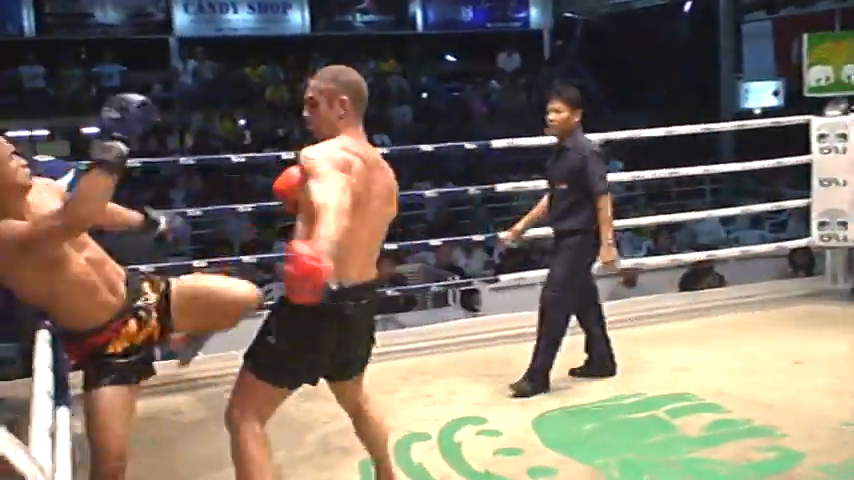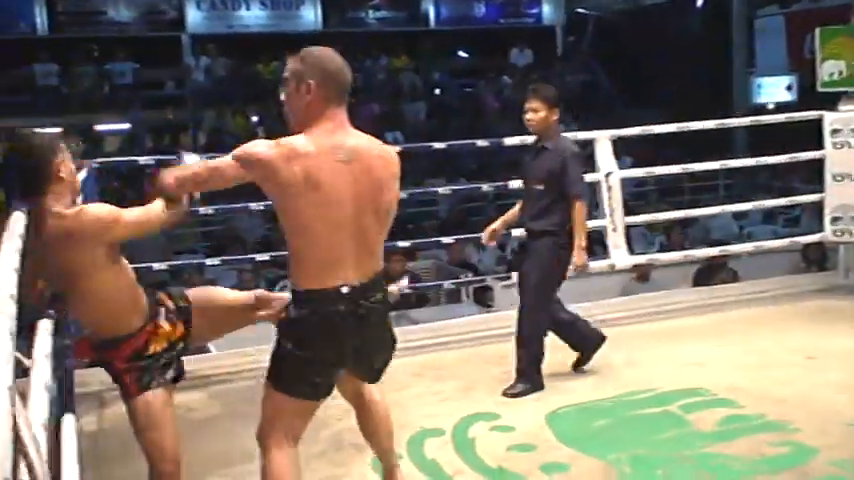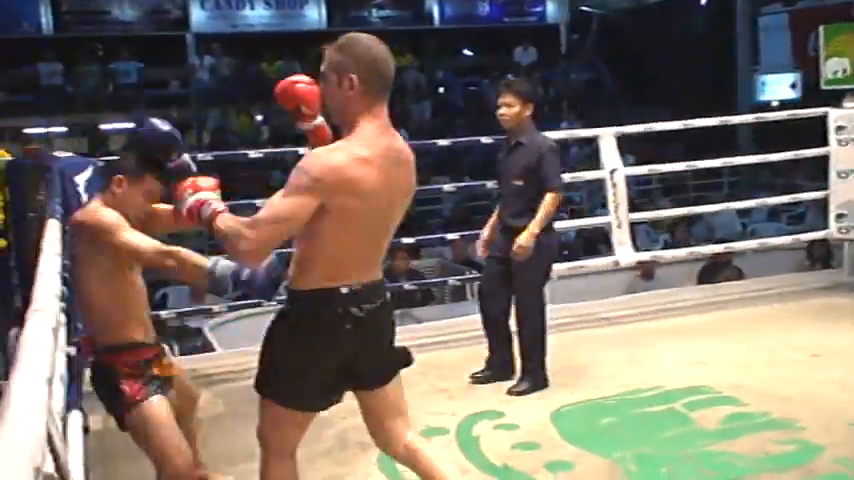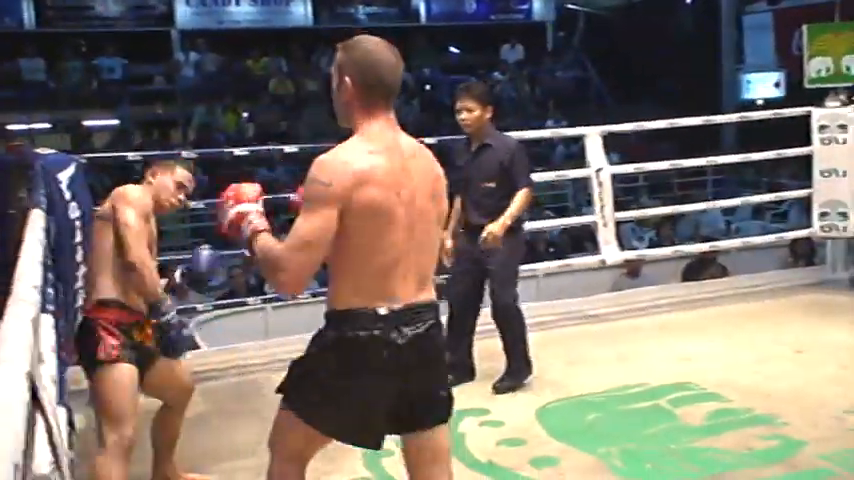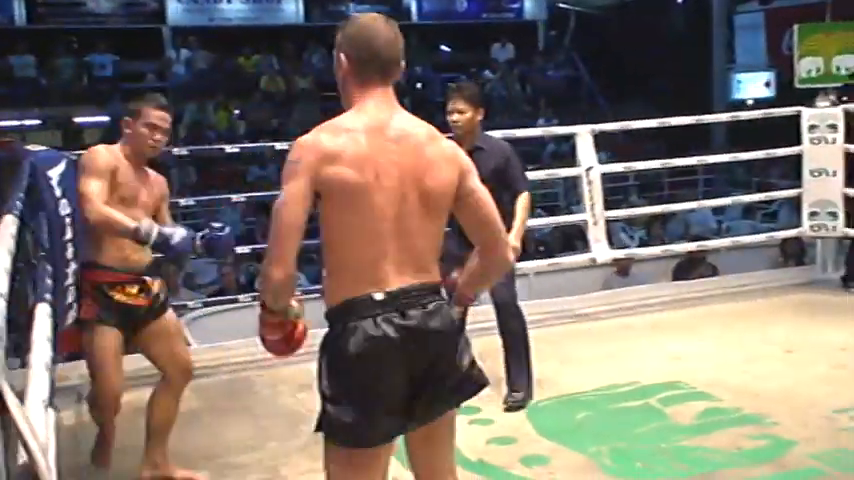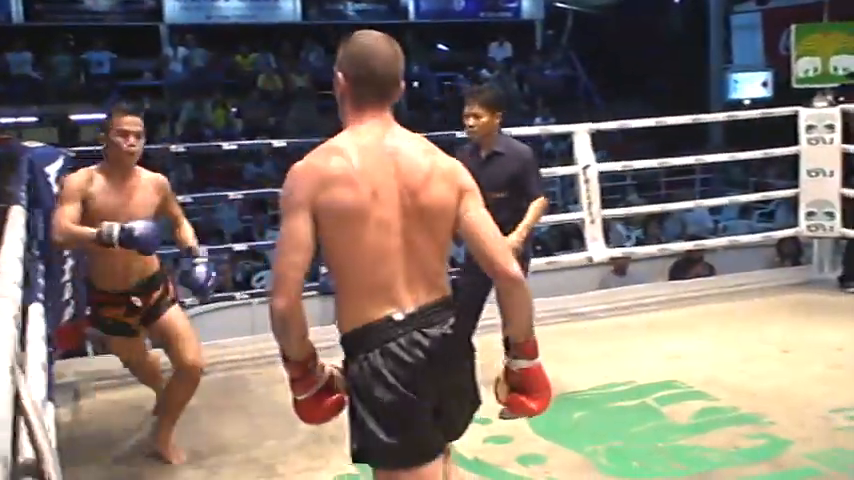
dt=0.2s
person 1, frame 1
left shoulder: (319, 156)
right shoulder: (385, 174)
left elbow: (332, 203)
left wrist: (318, 251)
left hip: (317, 312)
right hip: (356, 303)
left knee: (244, 418)
right knee: (354, 399)
person 1, frame 2
left shoulder: (274, 157)
right shoulder: (386, 158)
left elbow: (177, 183)
left wrist: (174, 176)
left hip: (320, 315)
right hip: (371, 301)
left knee: (276, 437)
right knee: (361, 392)
person 1, frame 3
left shoulder: (328, 164)
right shoulder: (401, 155)
left elbow: (249, 246)
left wrist: (208, 208)
right wrist: (319, 125)
left hip: (315, 315)
right hip: (371, 308)
left knee: (276, 443)
right knee: (400, 437)
person 1, frame 4
left shoulder: (339, 167)
right shoulder: (430, 166)
left elbow: (287, 276)
left wrist: (249, 224)
left hip: (358, 339)
right hip: (423, 334)
person 1, frame 5
left shoulder: (315, 148)
right shoulder: (446, 151)
left elbow: (277, 271)
right elbow: (500, 254)
left wrist: (276, 315)
left hip: (363, 333)
right hip: (432, 321)
person 1, frame 6
left shoulder: (313, 173)
right shoulder: (446, 168)
left elbow: (284, 303)
right elbow: (510, 276)
left wrist: (303, 369)
right wrist: (523, 356)
left hip: (381, 357)
right hip: (445, 340)
person 2, frame 1
left shoulder: (42, 189)
left elbow: (97, 210)
right elbow: (70, 223)
left wrist: (148, 221)
right wrist: (112, 147)
left hip: (139, 297)
right hip: (103, 347)
left knee: (248, 298)
left ankle: (193, 337)
person 2, frame 2
left shoulder: (36, 231)
right shoulder: (84, 221)
left elbow: (32, 294)
right elbow: (167, 211)
right hip: (134, 354)
left knee: (255, 304)
person 2, frame 3
left shoulder: (119, 216)
right shoulder: (95, 220)
left elbow: (185, 220)
right elbow: (166, 258)
left wrist: (178, 167)
right wrist: (239, 275)
left hip: (145, 354)
right hip: (126, 370)
left knee: (186, 402)
person 2, frame 4
left shoulder: (146, 221)
right shoulder: (130, 196)
right elbow: (137, 260)
right wrist: (165, 311)
left hip: (137, 329)
right hip: (108, 328)
left knee: (181, 391)
right knee: (119, 440)
person 2, frame 5
left shoulder: (157, 183)
right shoulder: (100, 158)
right elbow: (93, 214)
left wrist: (201, 241)
right wrist: (151, 233)
left hip: (145, 289)
right hip: (104, 289)
left knee: (180, 370)
right knee: (108, 394)
right ankle: (106, 433)
person 2, frame 6
left shoulder: (156, 183)
right shoulder: (80, 182)
left elbow: (178, 221)
right elbow: (60, 234)
left wrist: (196, 254)
right wrist: (115, 234)
left hip: (153, 290)
right hip: (110, 300)
left knee: (192, 365)
right knee: (141, 369)
left ankle: (163, 435)
right ankle: (163, 398)
person 3, frame 1
left shoulder: (587, 152)
right shoulder: (559, 152)
left elbow: (602, 198)
left wrist: (607, 243)
right wrist: (522, 225)
left hip: (579, 239)
right hip: (564, 238)
left knee: (553, 302)
right knee: (583, 300)
left ankle: (538, 376)
right ankle: (601, 361)
person 3, frame 2
left shoulder: (566, 153)
right shoulder: (535, 152)
left elbow: (578, 201)
left wrist: (579, 247)
right wrist: (502, 223)
left hip: (553, 241)
right hip: (534, 238)
left knee: (533, 306)
right knee: (543, 302)
left ankle: (529, 376)
right ankle: (588, 339)
person 3, frame 3
left shoulder: (543, 147)
right shoulder: (507, 148)
left elbow: (553, 194)
left wrist: (532, 232)
right wrist: (490, 228)
left hip: (532, 239)
right hip: (506, 235)
left knee: (528, 304)
right knee: (490, 295)
left ankle: (534, 374)
right ankle: (499, 363)
person 3, frame 4
left shoulder: (509, 147)
right shoulder: (461, 151)
left elbow: (524, 191)
left wrist: (502, 223)
right wrist: (450, 234)
left hip: (504, 238)
right hip: (471, 237)
left knee: (503, 301)
right knee: (459, 301)
left ankle: (518, 367)
right ankle: (460, 366)
person 3, frame 5
left shoulder: (500, 151)
left elbow: (523, 194)
left wrist: (515, 233)
right hip: (460, 239)
left knee: (505, 303)
left ankle: (520, 382)
person 3, frame 6
left shoulder: (520, 155)
right shoulder: (465, 156)
left elbow: (538, 199)
left wrist: (519, 236)
left hip: (511, 243)
right knee: (463, 310)
